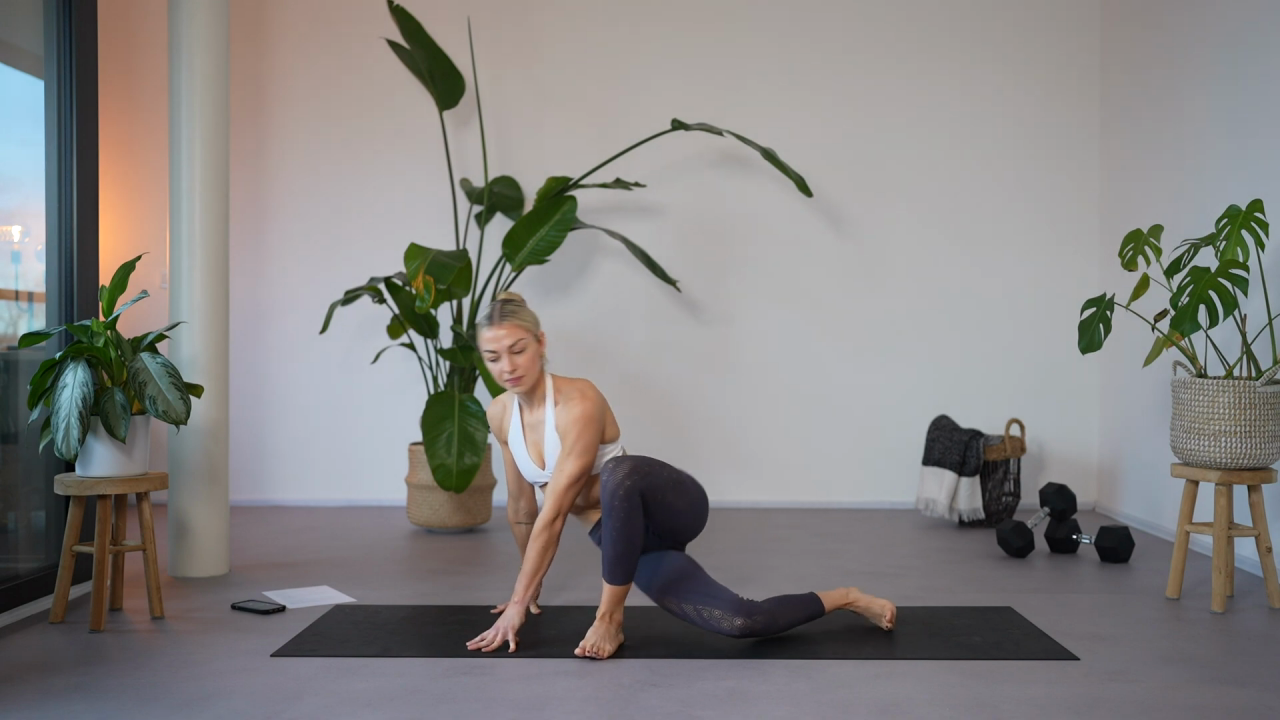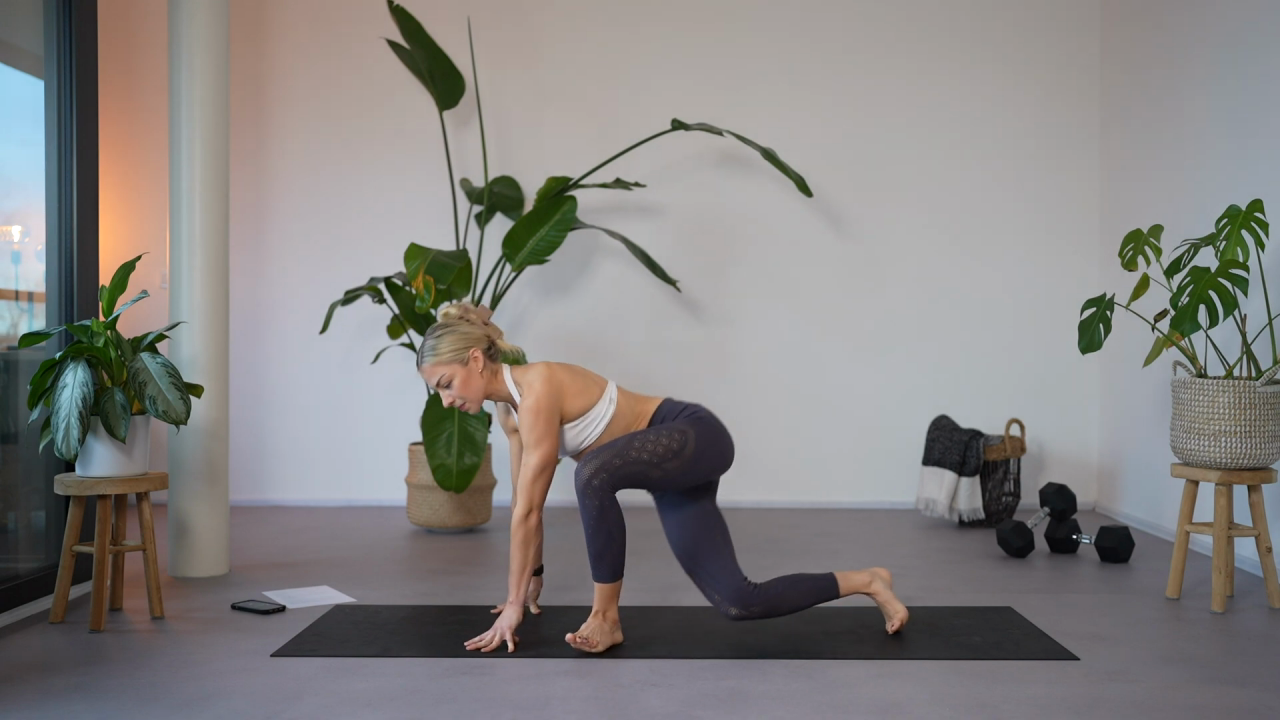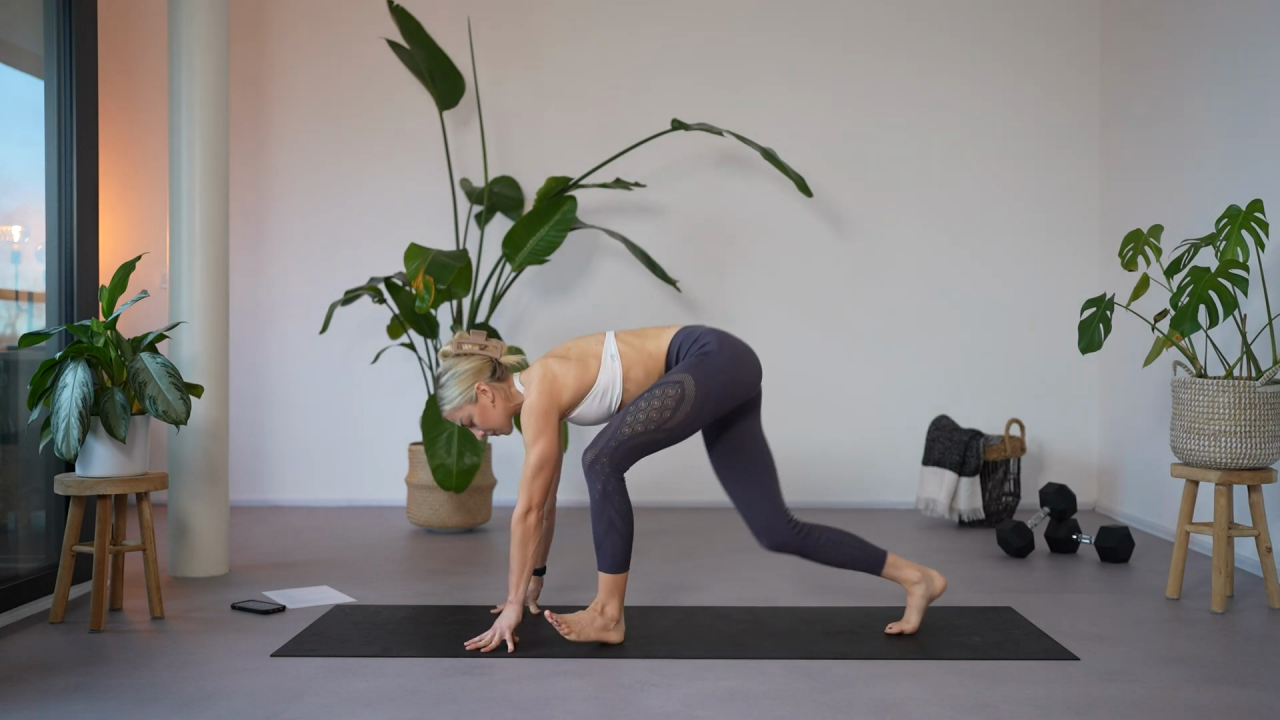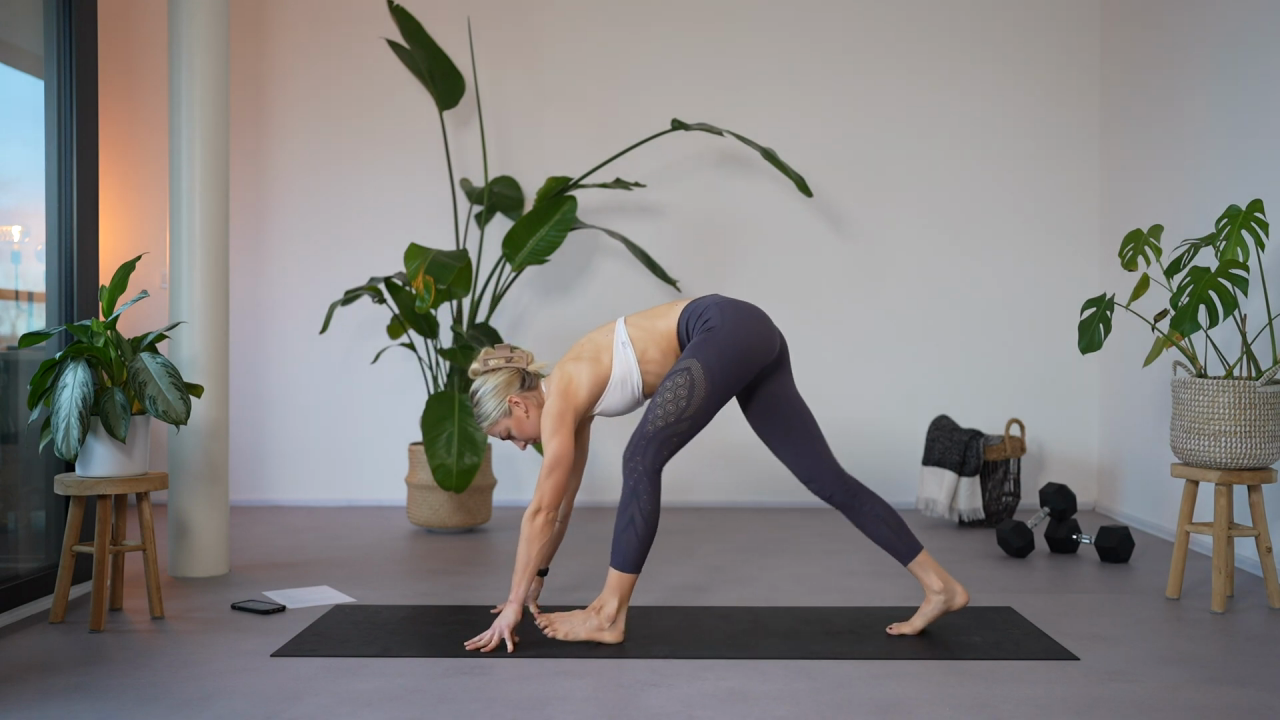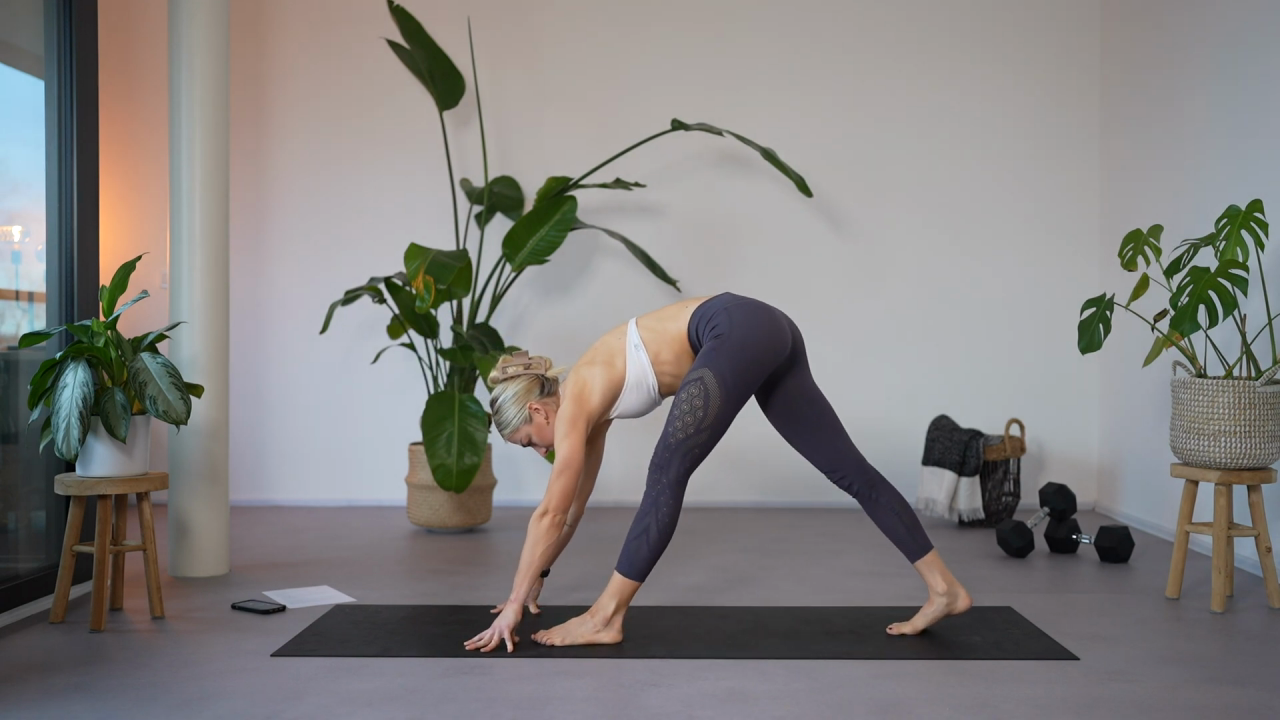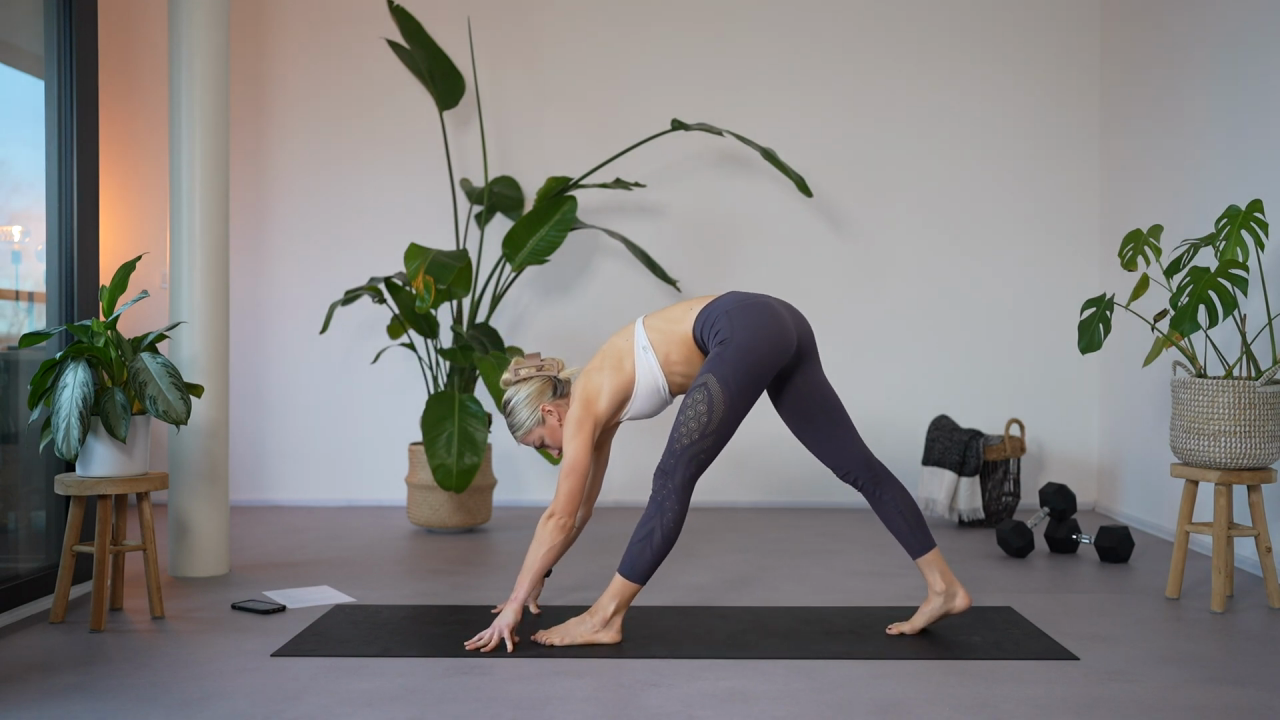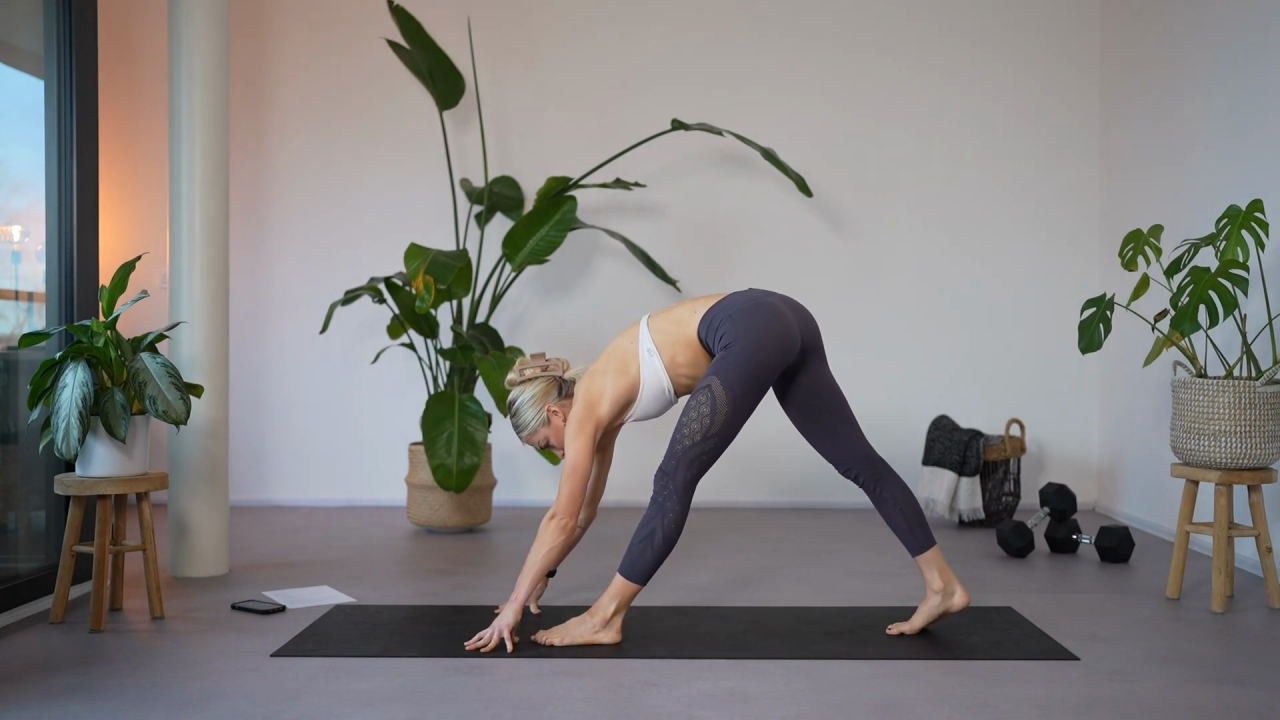
dt=0.4s
person 1, frame 1
left shoulder: (579, 401)
right shoulder: (499, 414)
left elbow: (552, 516)
right elbow: (520, 505)
left wrist: (518, 604)
right wrist: (526, 585)
left hip: (667, 516)
right hip: (626, 540)
left knee: (617, 473)
right knee: (741, 622)
left ankle: (610, 618)
right ankle: (845, 599)
person 1, frame 2
left shoulder: (536, 389)
right shoulder: (509, 406)
left elbow: (529, 511)
right elbow: (522, 504)
left wrist: (513, 606)
right wrist: (531, 577)
left hip: (695, 440)
right hip: (667, 469)
left knee: (592, 475)
right knee: (738, 603)
left ankle: (605, 618)
right ankle: (865, 581)
person 1, frame 3
left shoulder: (538, 394)
right shoulder: (539, 396)
left elbow: (527, 509)
right elbow: (543, 501)
left wrist: (513, 606)
right wrist: (533, 576)
left hip: (712, 360)
right hip: (720, 370)
left knee: (602, 461)
right knee: (777, 531)
left ankle: (608, 614)
right ankle: (916, 577)
person 1, frame 4
left shoulder: (560, 396)
right shoulder: (571, 395)
left elbow: (541, 510)
right elbow: (563, 501)
left wrist: (514, 604)
right wrist: (536, 576)
left hip: (728, 330)
right hip: (748, 336)
left knee: (642, 459)
right knee: (826, 478)
left ankle: (609, 614)
right ankle: (939, 585)
person 1, frame 5
left shoulder: (574, 402)
right shoulder: (589, 400)
left elbow: (550, 513)
right elbow: (574, 506)
left wrist: (515, 601)
right wrist: (536, 577)
left hip: (739, 331)
right hip: (766, 331)
left knee: (667, 473)
right knee: (848, 469)
left ankle: (605, 617)
right ankle: (944, 588)
person 1, frame 6
left shoulder: (584, 405)
right shoulder: (599, 399)
left elbow: (560, 516)
right elbow: (581, 509)
left wrist: (516, 601)
right wrist: (536, 578)
left hip: (746, 331)
right hip: (776, 324)
left knee: (674, 478)
right knee: (856, 465)
left ankle: (604, 617)
right ankle: (943, 587)
person 1, frame 7
left shoulder: (587, 408)
right shoulder: (602, 400)
left elbow: (561, 518)
right elbow: (585, 510)
left wrist: (516, 602)
right wrist: (541, 578)
left hip: (752, 330)
right hip: (783, 320)
left knee: (676, 479)
right knee: (859, 462)
left ankle: (605, 618)
right ankle: (942, 586)
